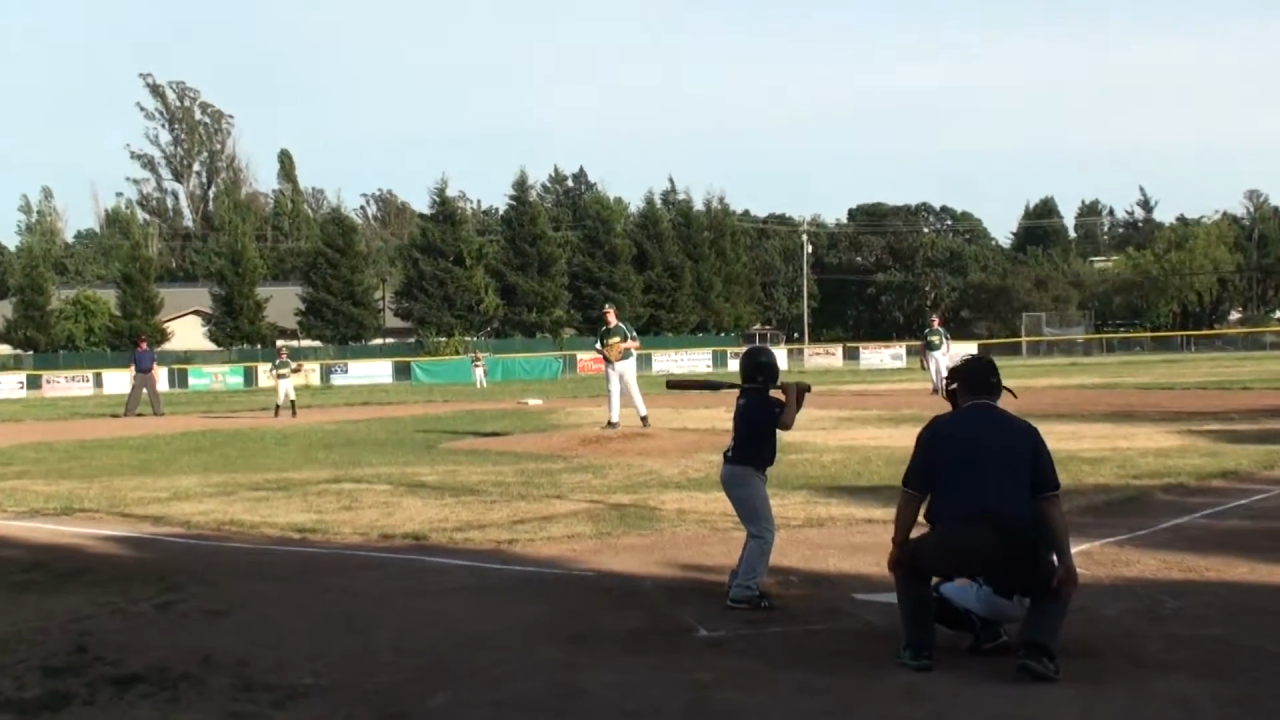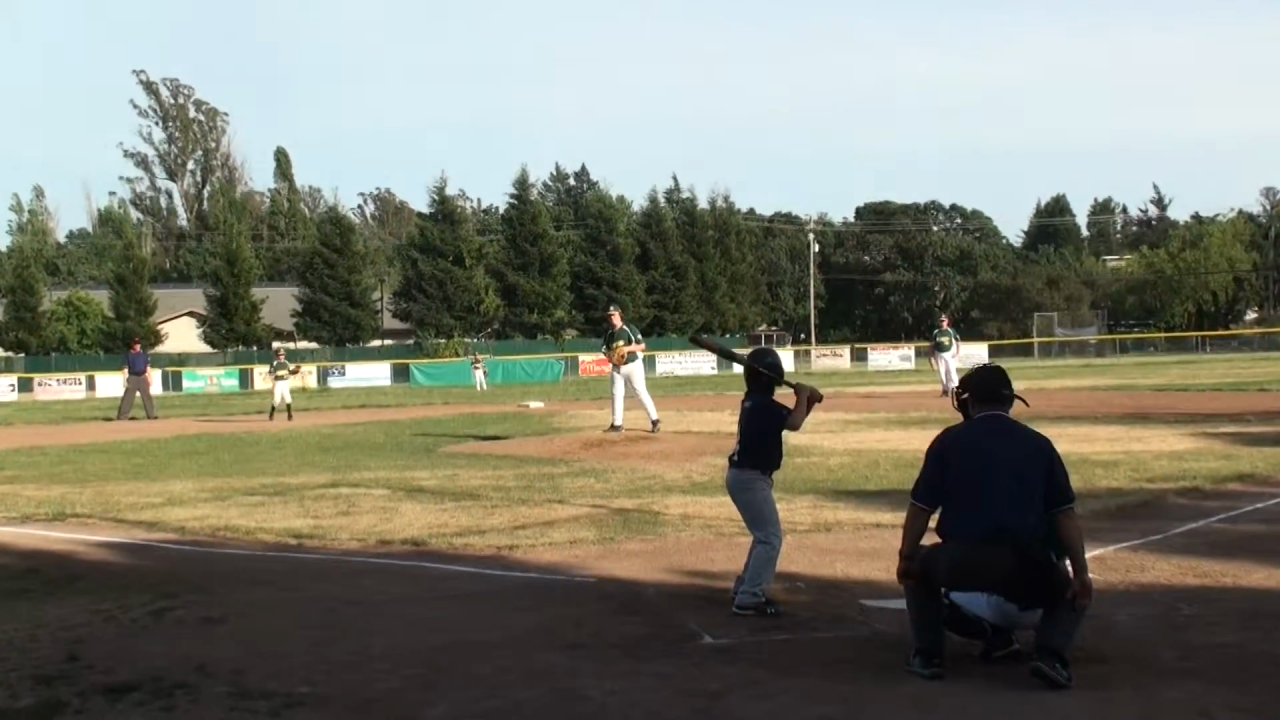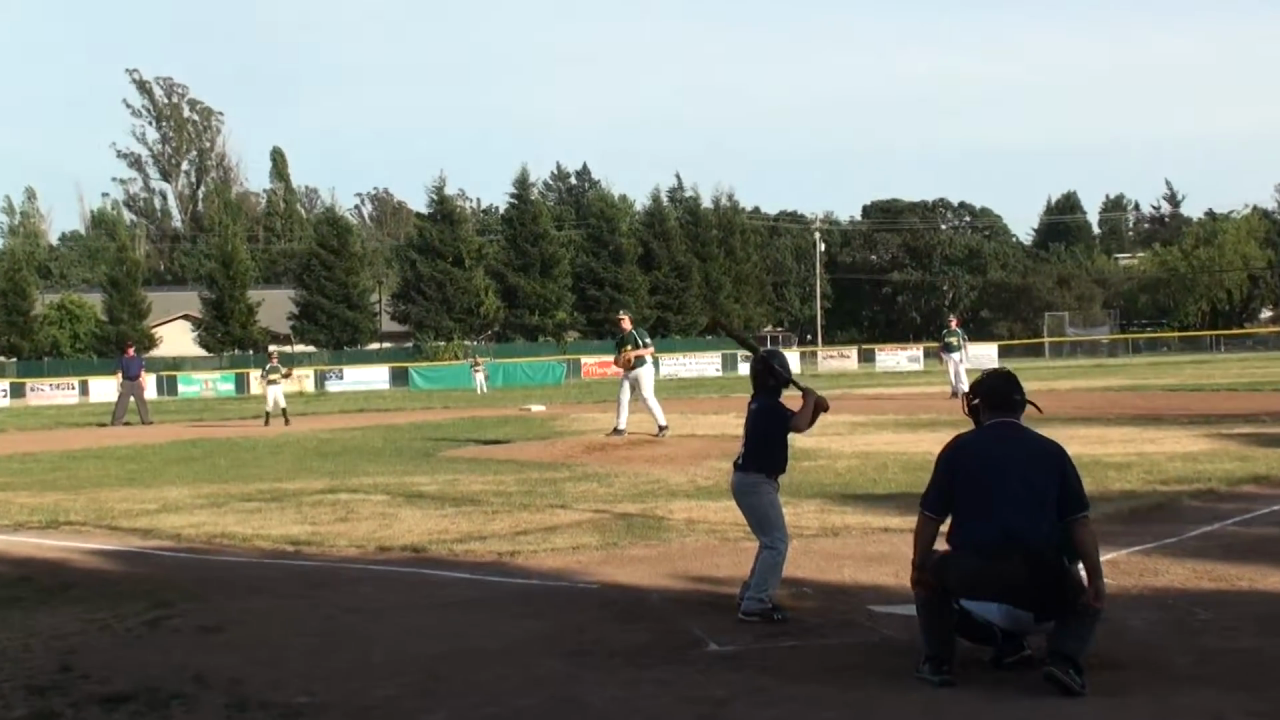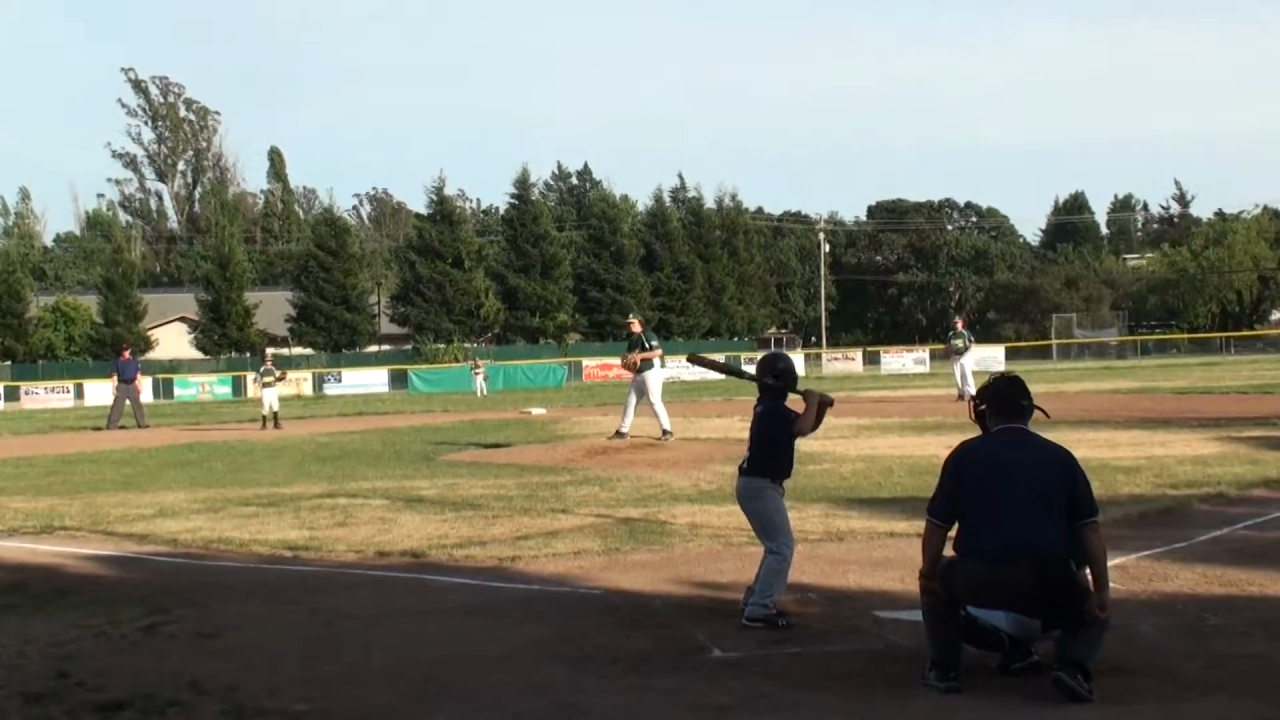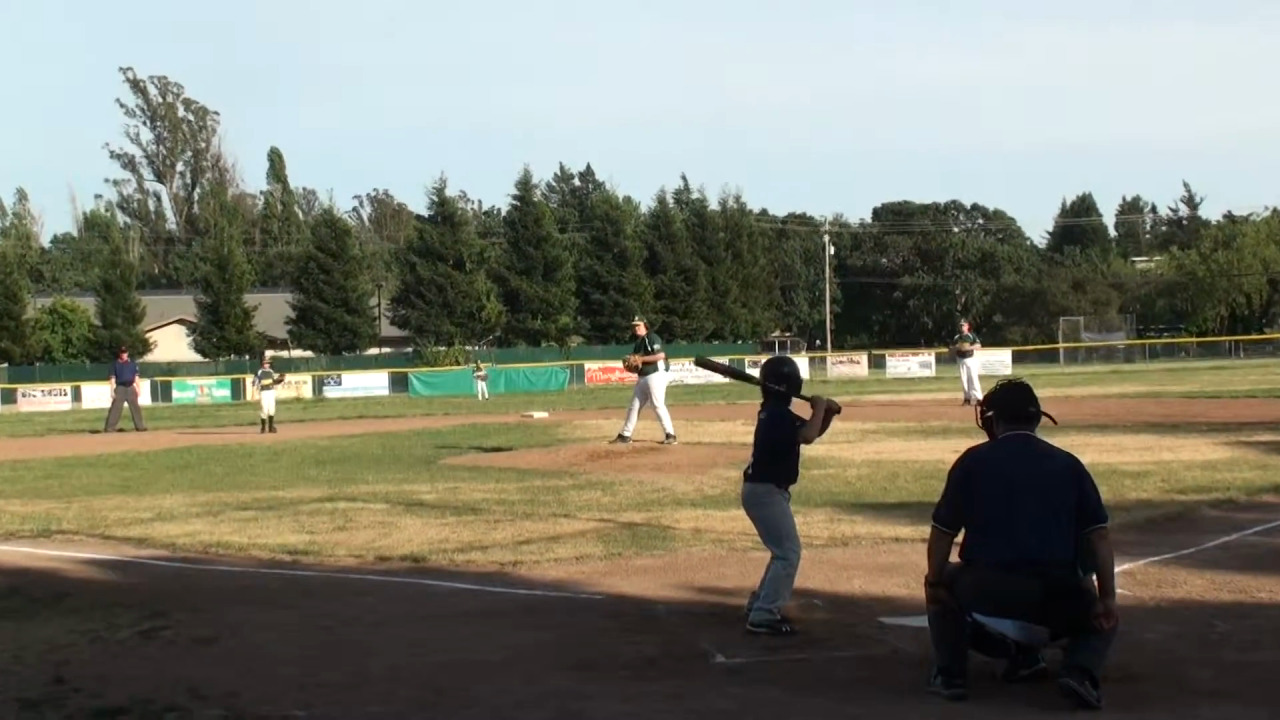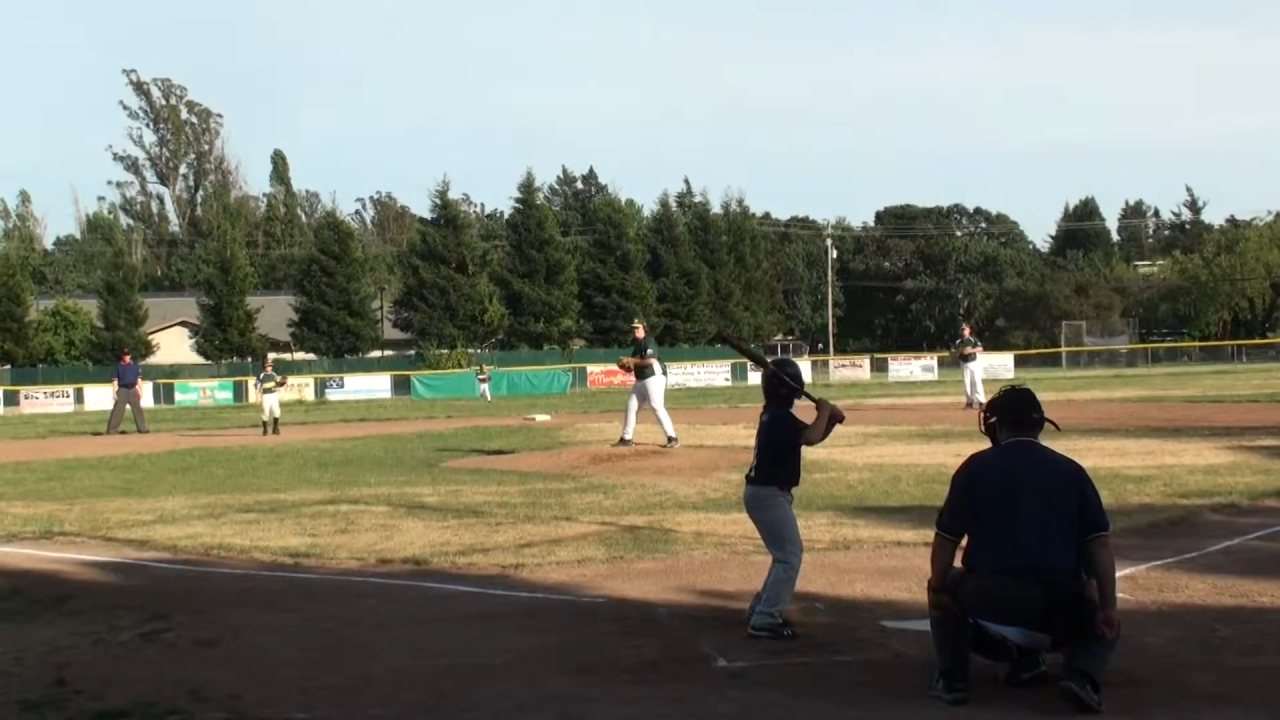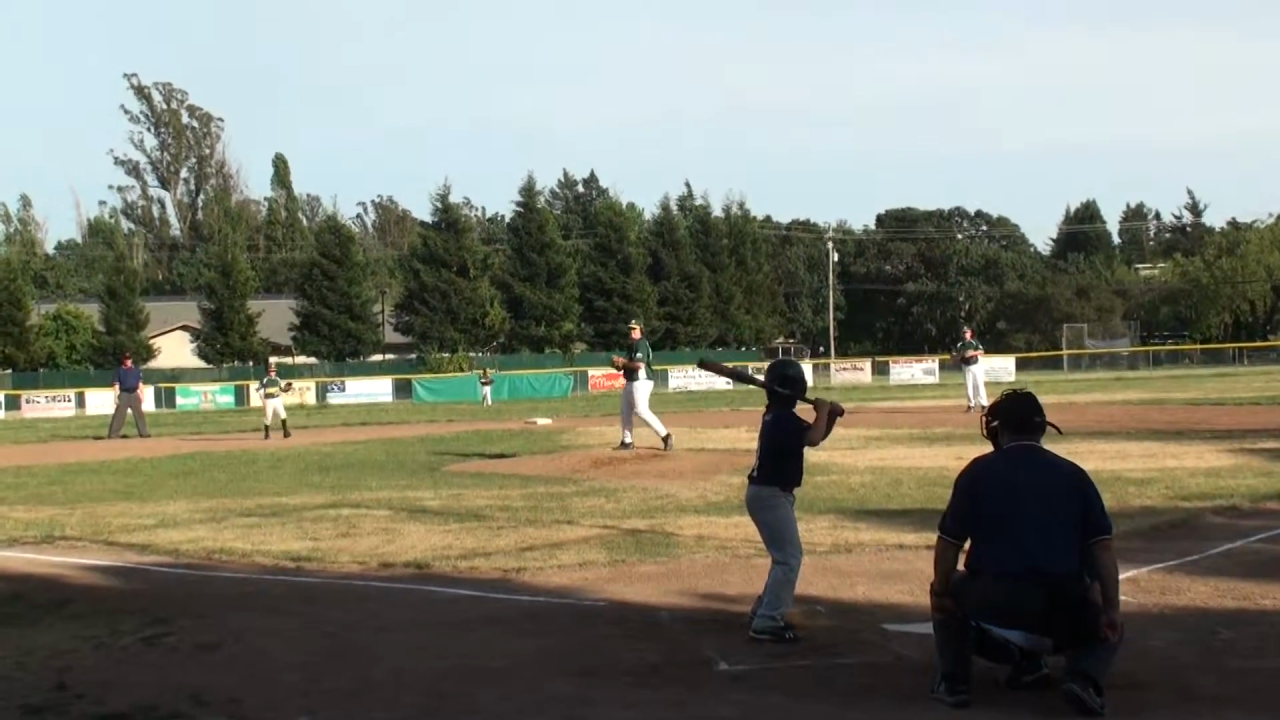
dt=0.2s
person 1, frame 1
left shoulder: (938, 429)
right shoulder: (1024, 431)
left elbow: (911, 495)
right elbow: (1050, 501)
left wrist: (899, 546)
right wrist: (1065, 561)
left hip: (950, 543)
right hip: (1010, 545)
left knee: (909, 563)
right knee: (1055, 586)
left ankle: (918, 648)
right ankle: (1037, 650)
person 1, frame 2
left shoulder: (949, 440)
right shoulder: (1038, 443)
left elbow: (920, 508)
right elbow: (1065, 514)
left wrist: (906, 558)
right wrist: (1081, 574)
left hip: (962, 560)
right hip: (1024, 564)
left knee: (919, 569)
right knee: (1070, 596)
left ankle: (928, 655)
right ankle: (1050, 654)
person 1, frame 3
left shoulder: (959, 448)
right shoulder: (1050, 450)
left elbow: (930, 517)
right elbow: (1079, 522)
left wrist: (919, 568)
right wrist: (1095, 581)
left hip: (972, 572)
right hip: (1037, 574)
left knee: (930, 573)
right knee: (1084, 603)
left ankle: (938, 661)
right ankle: (1064, 659)
person 1, frame 4
left shoulder: (966, 454)
right shoulder: (1059, 456)
left elbow: (937, 525)
right elbow: (1089, 527)
left wrist: (928, 576)
right wrist: (1100, 590)
left hip: (980, 580)
right hip: (1046, 582)
left knee: (938, 578)
right knee: (1092, 612)
left ankle: (944, 668)
right ankle: (1072, 665)
person 1, frame 5
left shoulder: (972, 461)
right shoulder: (1067, 463)
left elbow: (942, 532)
right elbow: (1098, 535)
left wrist: (934, 584)
right wrist: (1106, 598)
left hip: (987, 588)
right hip: (1054, 591)
left knee: (943, 584)
right knee: (1101, 619)
left ankle: (950, 674)
right ankle: (1080, 672)
person 1, frame 6
left shoulder: (976, 467)
right shoulder: (1070, 470)
left elbow: (946, 538)
right elbow: (1099, 543)
left wrist: (937, 590)
right wrist: (1108, 606)
left hip: (989, 595)
right hip: (1056, 600)
left knee: (945, 588)
right knee: (1102, 625)
left ankle: (952, 678)
right ankle: (1081, 675)
person 1, frame 7
left shoulder: (978, 471)
right shoulder: (1073, 474)
left elbow: (949, 542)
right elbow: (1102, 546)
left wrist: (940, 594)
right wrist: (1111, 609)
left hip: (992, 599)
right hip: (1059, 603)
left knee: (948, 590)
right knee: (1105, 629)
left ankle: (954, 680)
right ankle: (1084, 677)
person 2, frame 1
left shoulder: (751, 398)
right shoulder: (758, 401)
left elbow: (788, 411)
right elbow: (786, 422)
left wrist: (797, 393)
right wrist: (791, 393)
left hip: (741, 470)
right hip: (744, 473)
left knee: (758, 530)
right knee: (764, 532)
left ankle: (739, 583)
right ankle: (743, 592)
person 2, frame 2
left shoulder: (755, 401)
right shoulder: (763, 404)
left elbow: (793, 418)
right elbow: (794, 423)
left wrist: (807, 400)
right wrist: (802, 395)
left hip: (746, 475)
right hip: (750, 477)
left knee: (764, 535)
right knee: (770, 537)
left ankle: (745, 589)
right ankle: (749, 599)
person 2, frame 3
left shoulder: (763, 404)
right shoulder: (768, 406)
left elbow: (802, 424)
right elbow: (798, 424)
left wrist: (816, 407)
right wrist: (809, 399)
left hip: (753, 479)
right hip: (755, 481)
left knee: (771, 540)
right knee: (776, 542)
left ankle: (751, 595)
right ankle: (755, 605)
person 2, frame 4
left shoulder: (771, 407)
right shoulder: (773, 409)
left elbow: (808, 426)
right elbow: (802, 429)
left wrist: (821, 406)
right wrist: (811, 401)
left hip: (758, 483)
right hip: (759, 485)
left knee: (776, 545)
right knee: (782, 547)
left ankle: (755, 601)
right ankle: (759, 611)
person 2, frame 5
left shoulder: (775, 413)
right shoulder: (777, 415)
left elbow: (812, 432)
right elbow: (807, 436)
left wrist: (827, 412)
right wrist: (819, 408)
left hip: (764, 489)
right hip: (765, 492)
left knee: (783, 551)
right knee: (788, 553)
left ankle: (760, 606)
right ankle: (763, 616)
person 2, frame 6
left shoulder: (775, 415)
right shoulder: (780, 418)
left elbow: (814, 436)
right elbow: (810, 438)
left wrist: (831, 419)
right wrist: (824, 411)
left hip: (765, 491)
right hip: (768, 494)
left knee: (787, 553)
right knee: (789, 556)
left ankle: (762, 609)
right ankle: (764, 620)
person 2, frame 7
left shoulder: (778, 415)
right shoulder: (783, 417)
left elbow: (815, 434)
right elbow: (813, 439)
left wrist: (831, 415)
right wrist: (822, 411)
left hip: (768, 492)
right hip: (770, 494)
left knee: (785, 555)
right knee: (789, 558)
left ankle: (763, 612)
right ankle: (766, 623)
